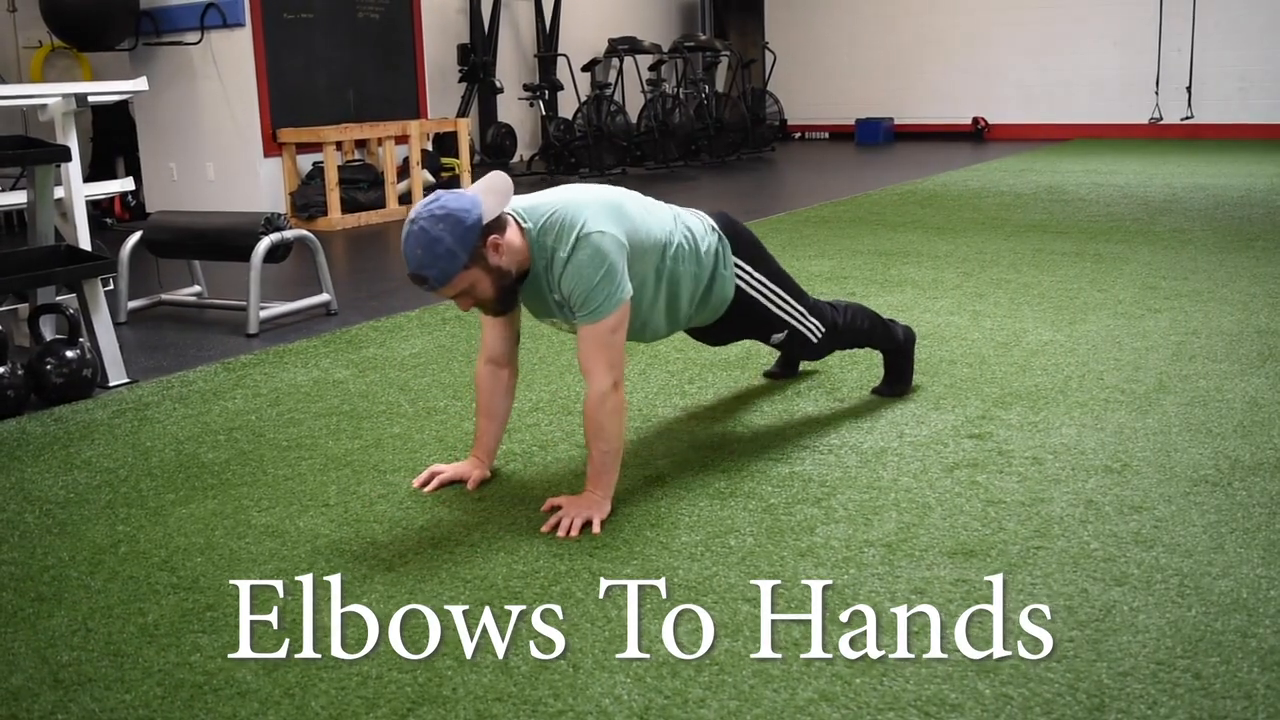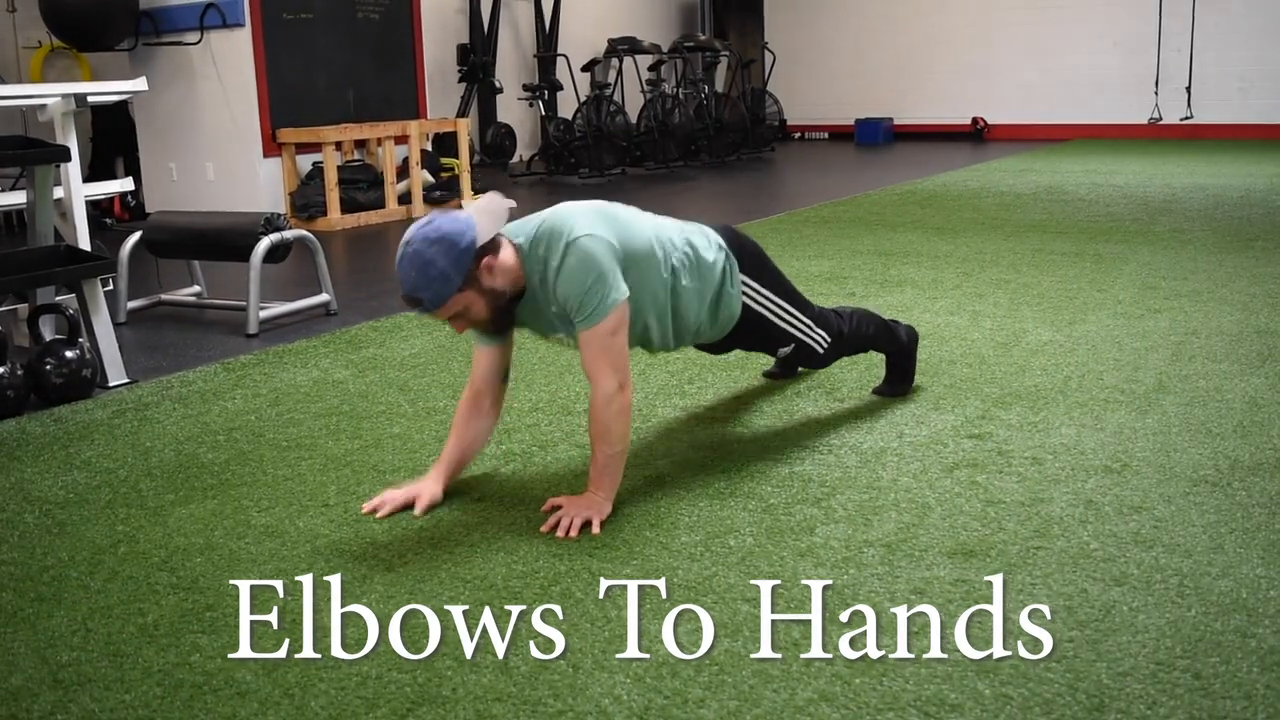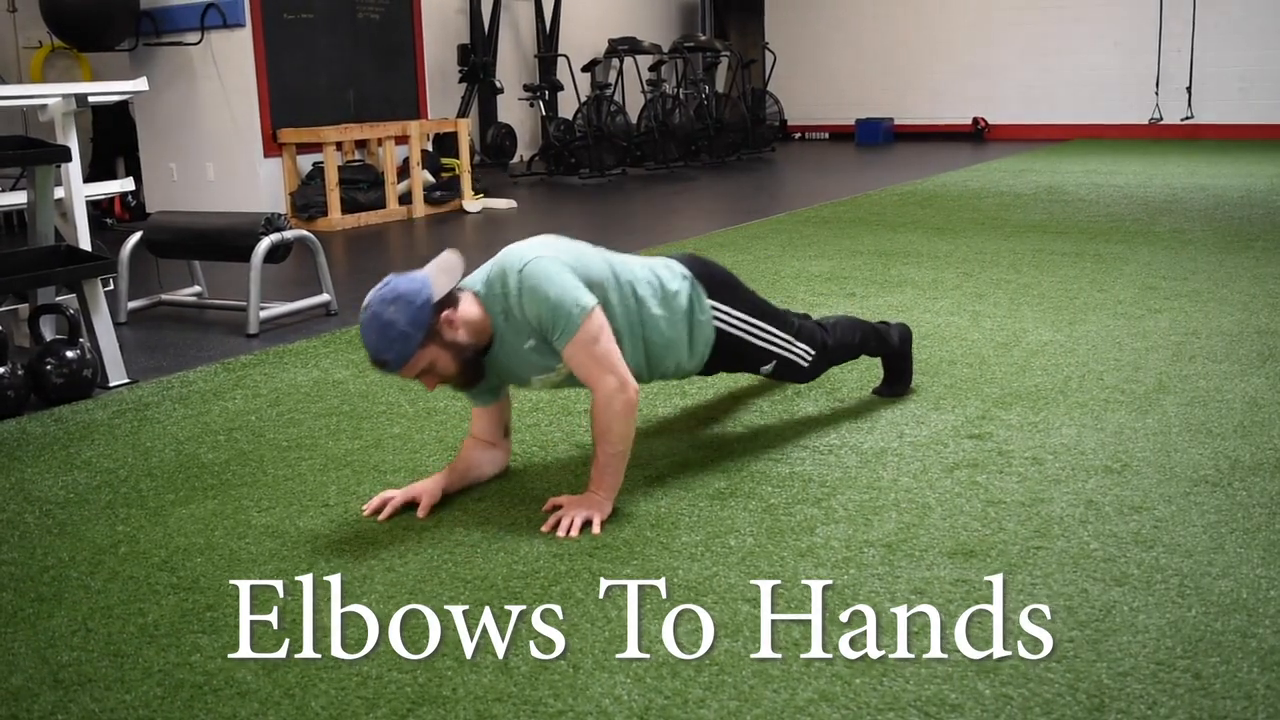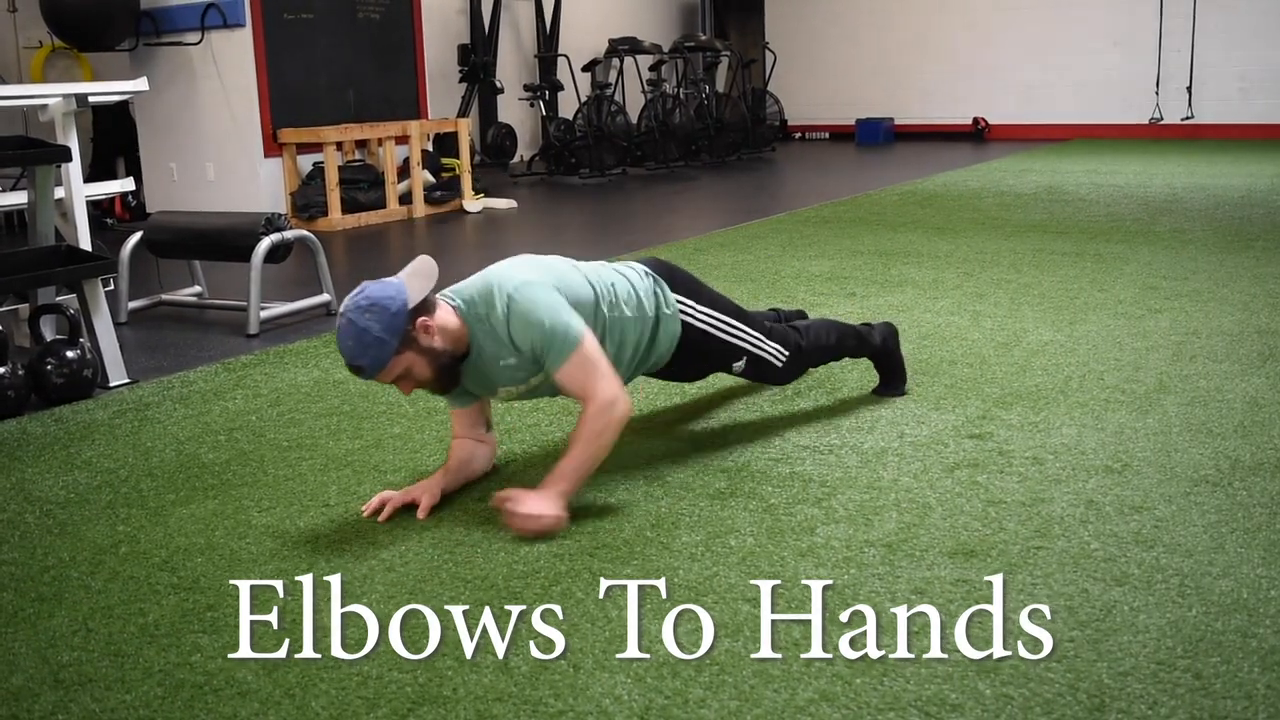
dt=0.3s
person 1, frame 1
left shoulder: (585, 247)
right shoulder: (493, 249)
left elbow: (604, 384)
right elbow: (497, 363)
left wrist: (598, 496)
right wrist: (479, 459)
left hip: (720, 265)
right hip: (678, 285)
left knee: (816, 332)
right knee: (760, 337)
left ankle: (894, 339)
right ankle: (789, 356)
person 1, frame 2
left shoulder: (575, 252)
right shoulder: (490, 278)
left elbow: (611, 388)
right elbow: (484, 393)
left wrist: (598, 497)
right wrist: (437, 477)
left hip: (725, 279)
right hip: (687, 303)
left knee: (819, 341)
left ankle: (895, 341)
right ankle: (785, 355)
person 1, frame 3
left shoulder: (531, 280)
right shoulder: (472, 341)
left elbow: (618, 390)
right elbow: (491, 445)
left wrist: (598, 497)
right wrist: (438, 482)
left hip: (693, 307)
right hip: (671, 340)
left knee: (809, 353)
left ankle: (889, 340)
right ankle: (790, 322)
person 1, frame 4
left shoulder: (517, 303)
right shoulder: (448, 348)
left elbow: (610, 401)
right elbow: (476, 442)
left wrist: (553, 493)
right wrist: (437, 481)
left hip: (661, 308)
right hip: (644, 335)
left knee: (784, 358)
left ankle: (874, 340)
right ankle: (781, 317)
